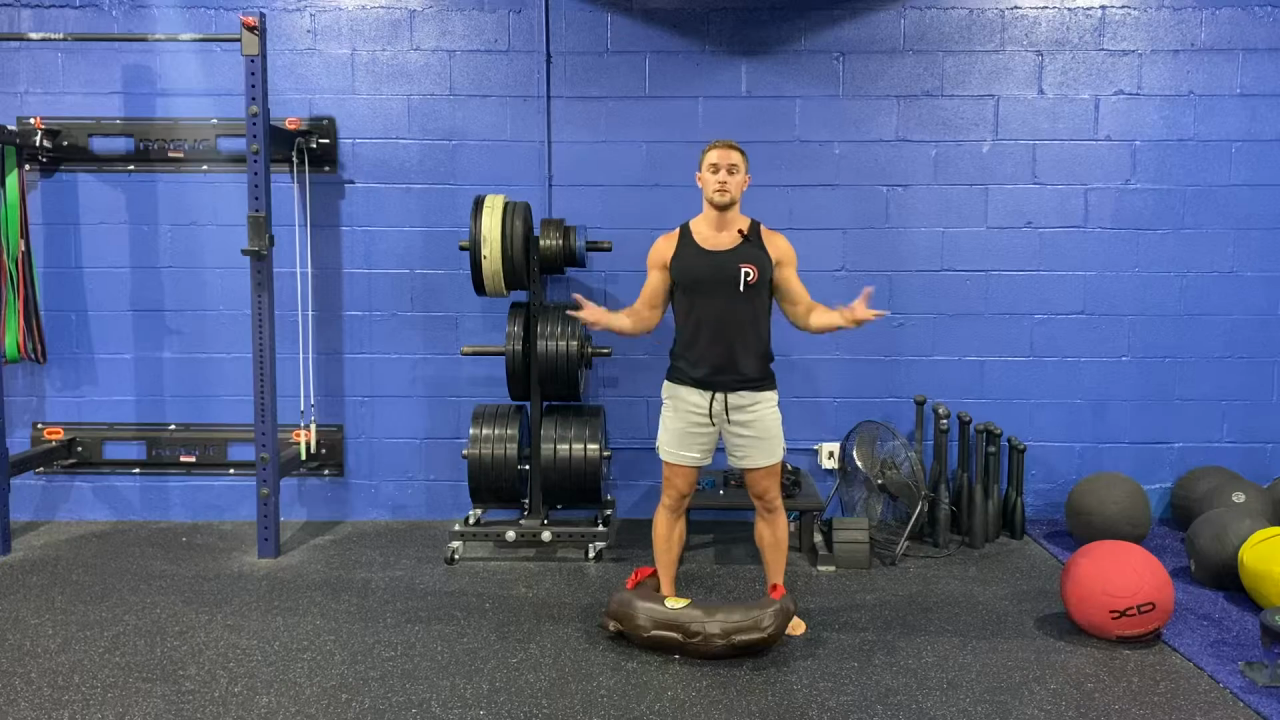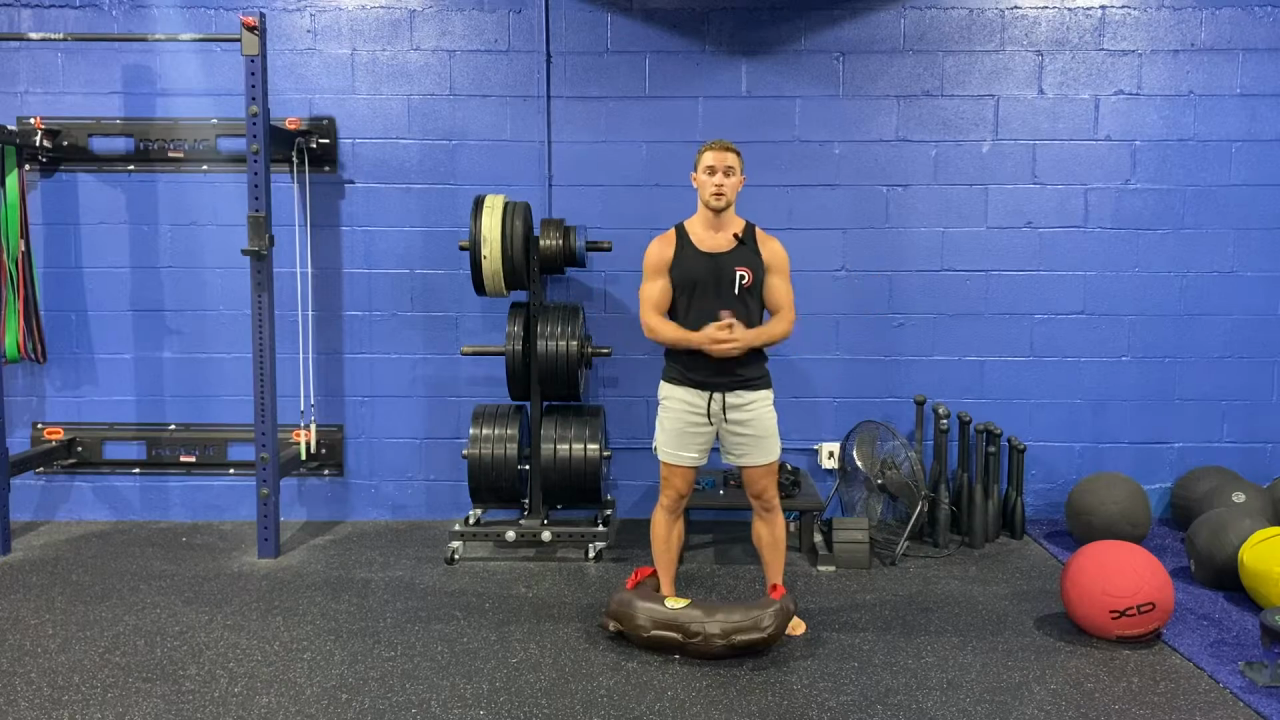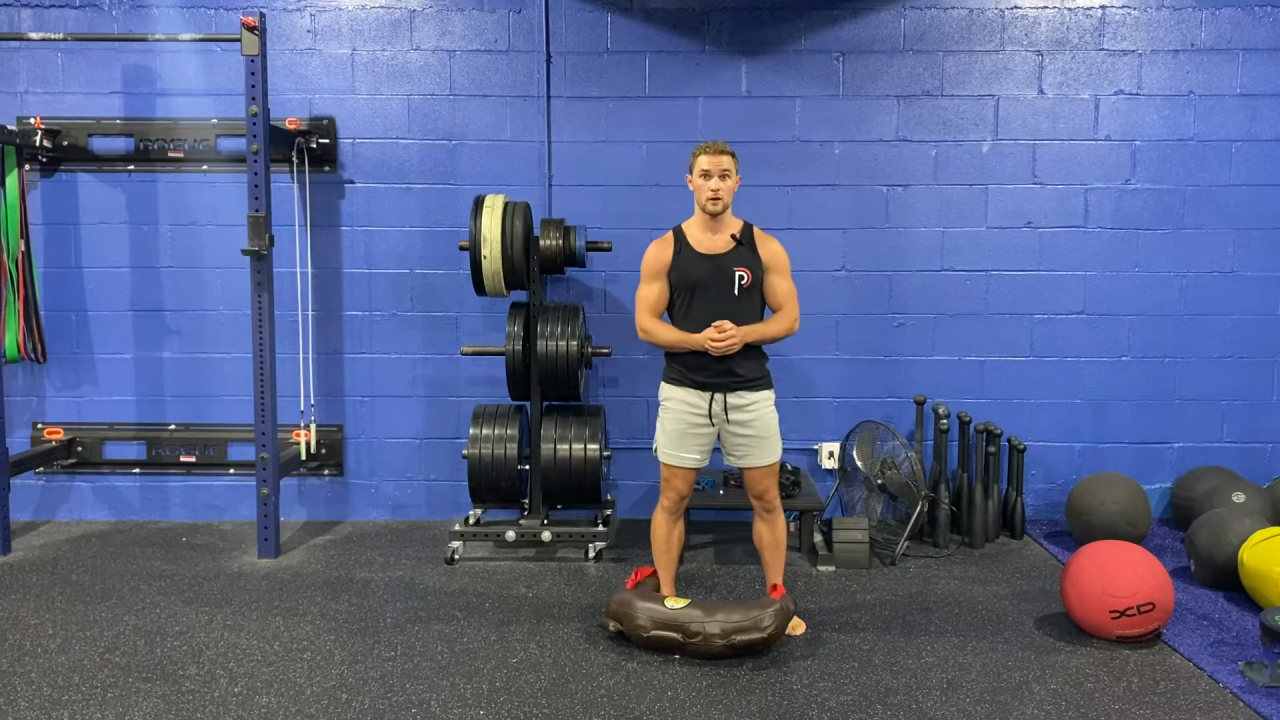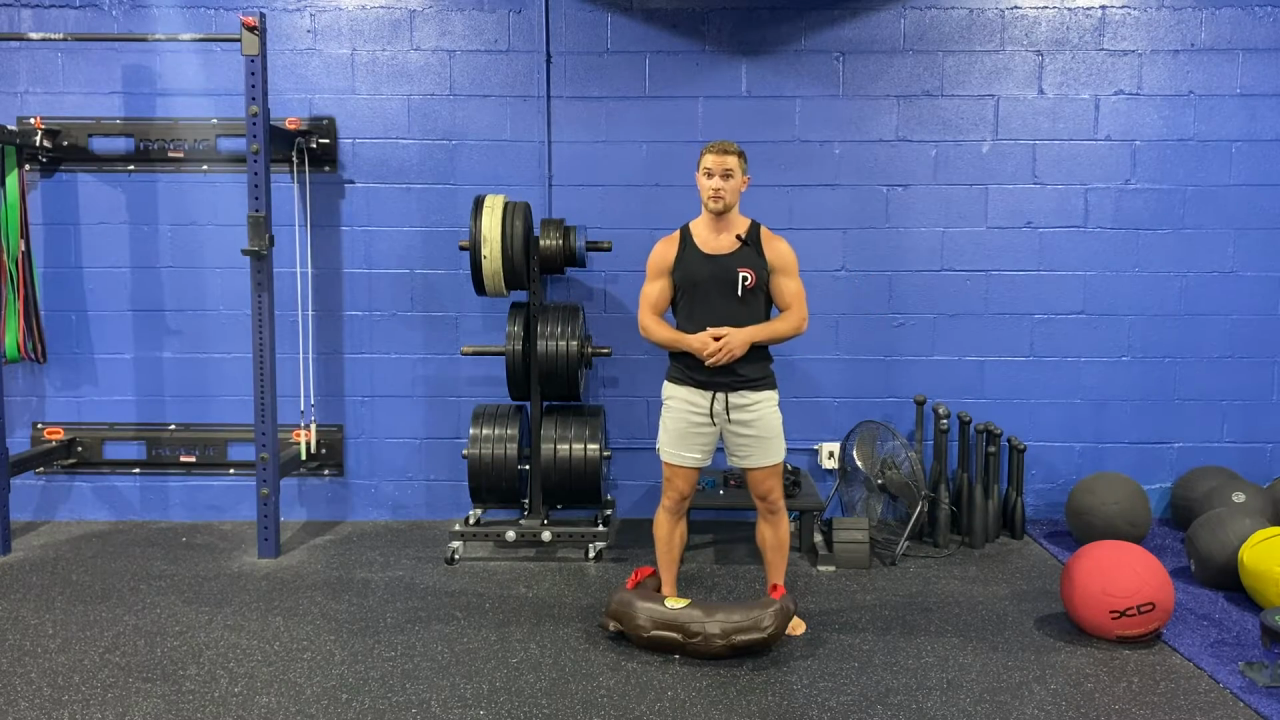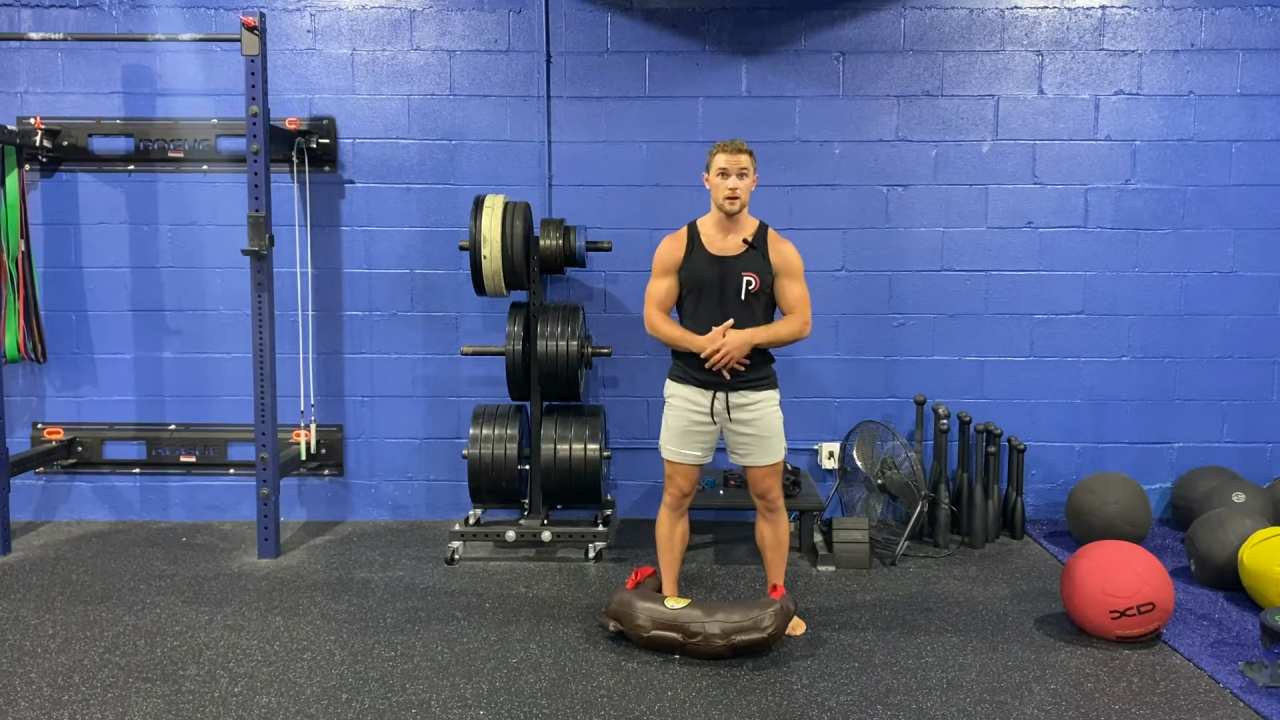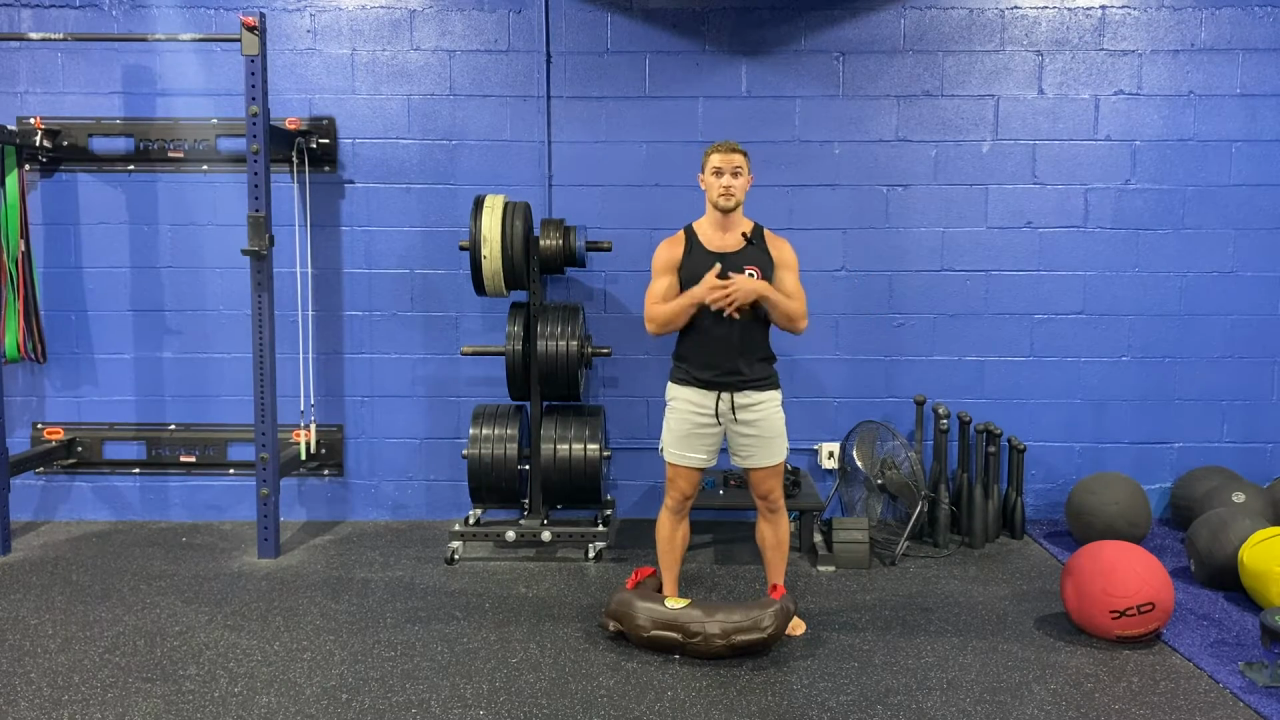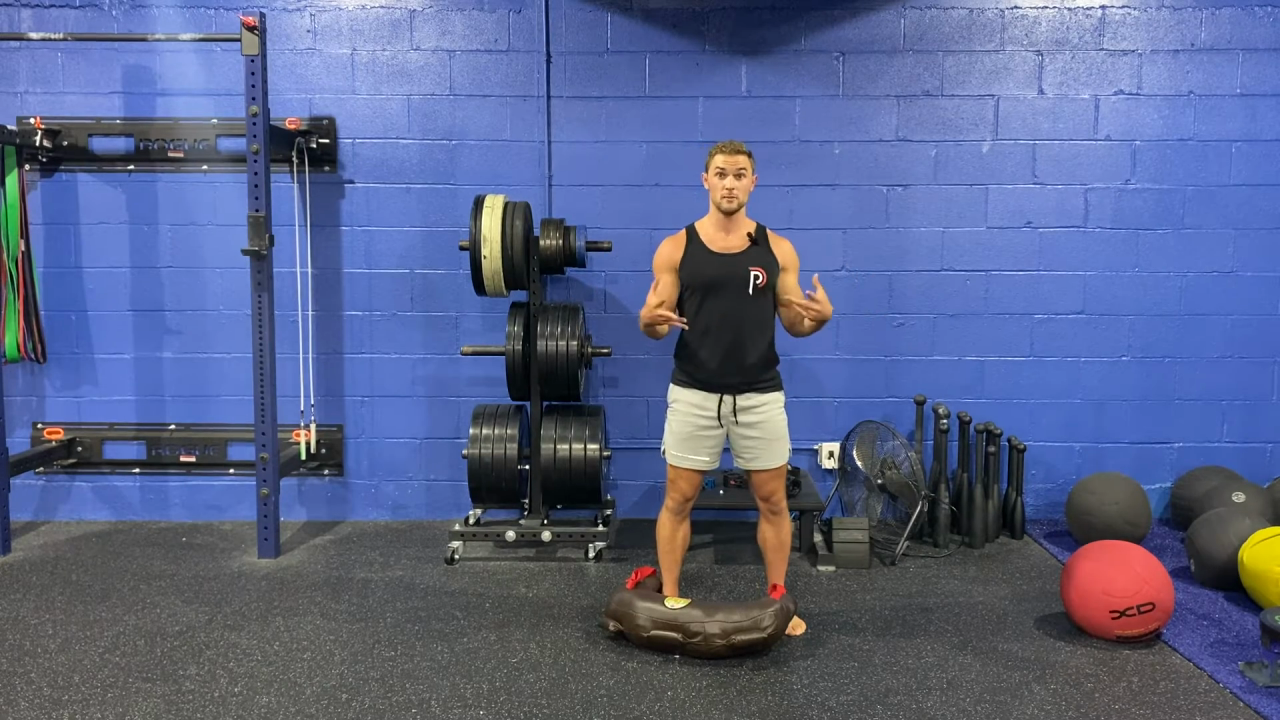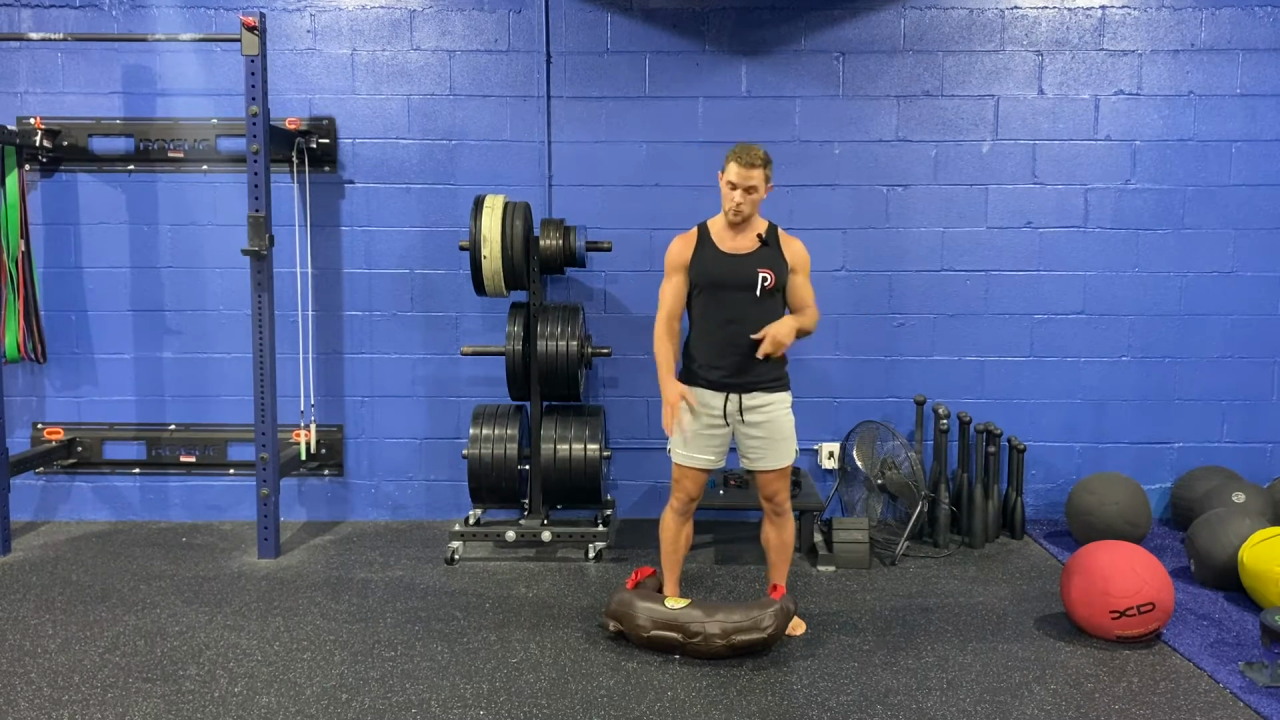
dt=0.5s
person 1, frame 1
left shoulder: (772, 244)
right shoulder: (669, 246)
left elbow: (804, 312)
right elbow: (645, 316)
left wrist: (844, 317)
right wrist: (607, 319)
left hip: (753, 392)
right hip: (687, 391)
left knee: (768, 498)
right knee: (674, 497)
right ankle: (665, 599)
person 1, frame 2
left shoulder: (765, 247)
right shoulder: (665, 246)
left elbow: (784, 318)
right elbow: (651, 321)
left wrist: (747, 338)
right wrist: (700, 339)
left hip: (749, 391)
right hip: (683, 390)
left knee: (764, 498)
right knee: (672, 496)
right ankle: (665, 599)
person 1, frame 3
left shoulder: (765, 246)
right shoulder: (664, 250)
left elbow: (789, 317)
right elbow: (646, 323)
left wrist: (742, 334)
right wrist: (698, 339)
left hip: (750, 391)
right hip: (684, 391)
left knee: (766, 498)
right knee: (672, 498)
right ankle: (666, 599)
person 1, frame 4
left shoulder: (772, 247)
right shoulder: (670, 248)
left elbow: (797, 317)
right elbow: (647, 320)
left wrist: (746, 335)
right wrist: (689, 341)
left hip: (754, 392)
right hip: (687, 391)
left knee: (770, 500)
right knee: (674, 499)
right ankle: (668, 599)
person 1, frame 5
left shoulder: (778, 250)
right shoulder: (676, 245)
left elbow: (800, 321)
right elbow: (654, 317)
left wrist: (747, 337)
right wrist: (702, 344)
left hip: (755, 391)
right hip: (689, 388)
left knee: (769, 498)
right knee: (676, 496)
right ankle: (669, 599)
person 1, frame 6
left shoulder: (775, 247)
right shoulder: (675, 248)
left elbow: (797, 322)
right elbow: (655, 324)
left wrist: (764, 293)
right wrist: (697, 296)
left hip: (757, 392)
right hip: (691, 391)
left knee: (770, 499)
right knee: (677, 498)
right ankle: (669, 599)
person 1, frame 7
left shoulder: (778, 249)
right shoulder: (675, 248)
left elbow: (793, 323)
right elbow: (655, 324)
left wrist: (820, 317)
right wrist: (650, 319)
left hip: (760, 395)
right hip: (693, 393)
left knee: (773, 501)
right knee: (678, 500)
right ankle: (670, 600)
person 1, frame 8
left shoulder: (789, 249)
right shoulder: (687, 245)
left elbow: (809, 314)
right elbow: (668, 320)
left wrist: (789, 326)
right wrist: (668, 381)
left hip: (768, 396)
right hip: (701, 395)
left knee: (777, 502)
right knee: (682, 499)
right ankle: (669, 599)
